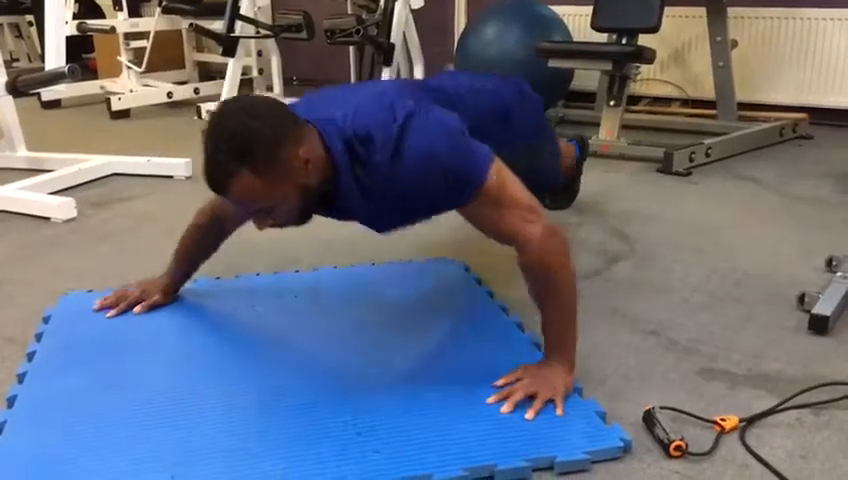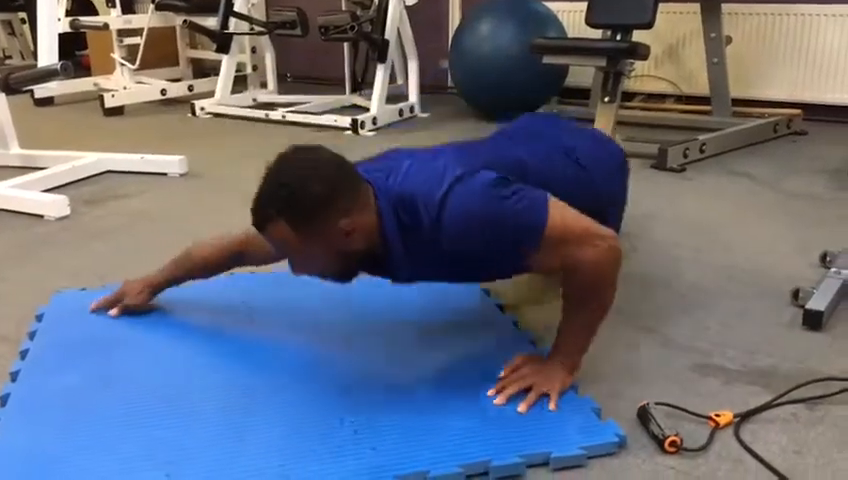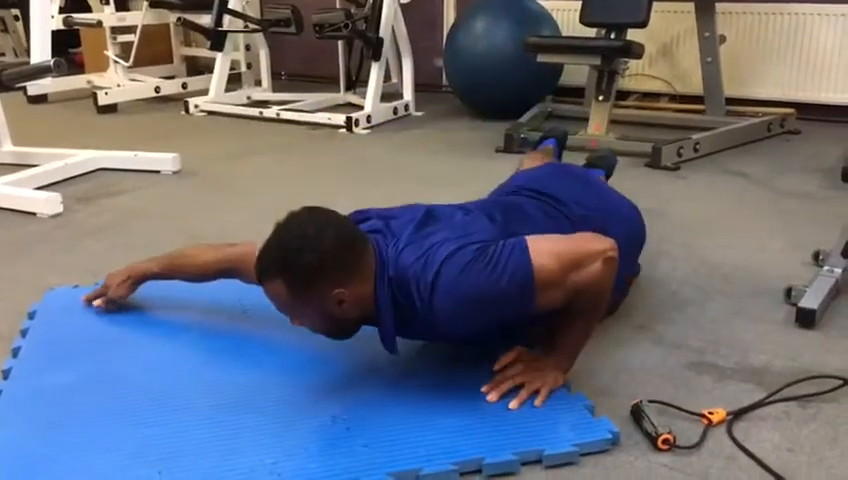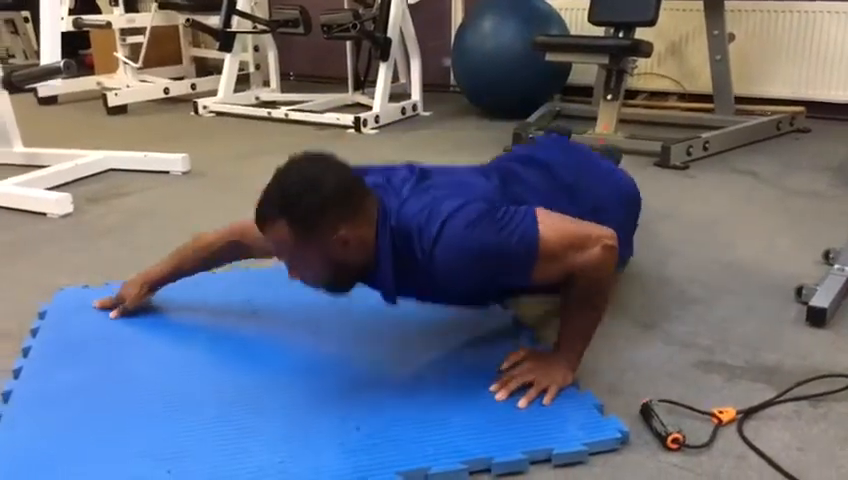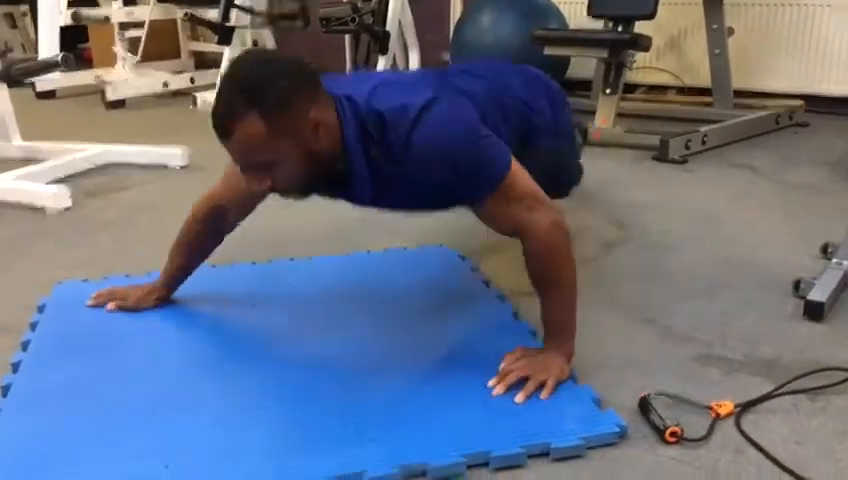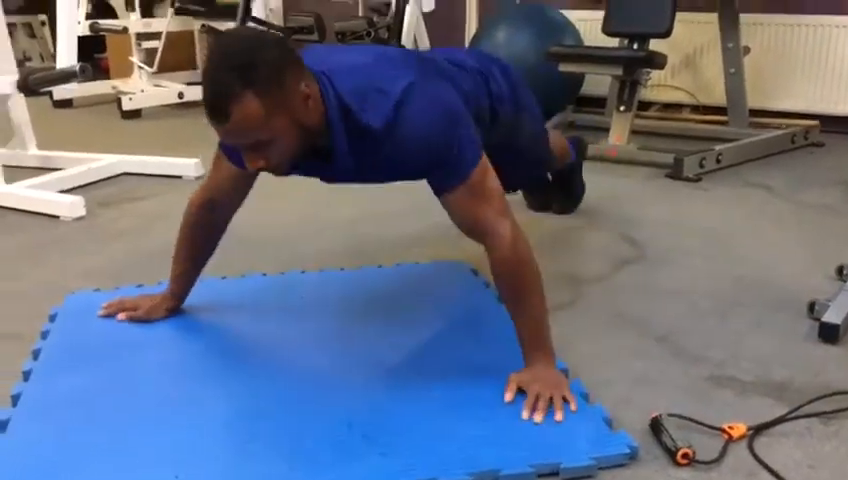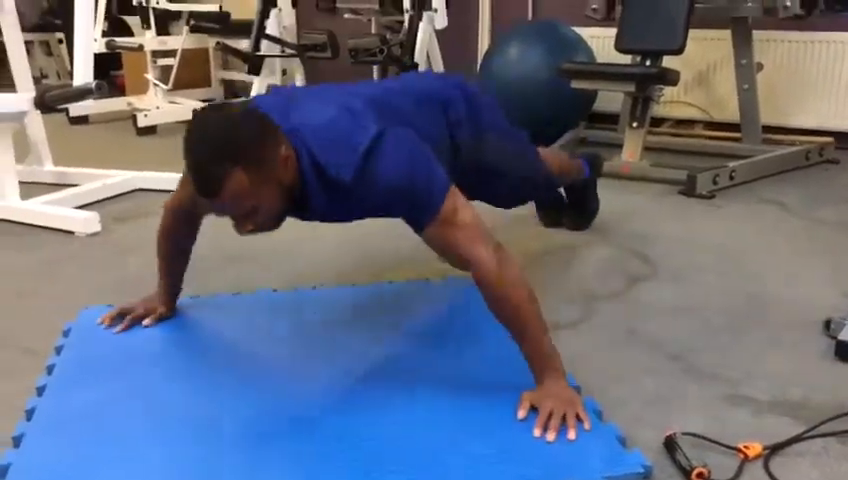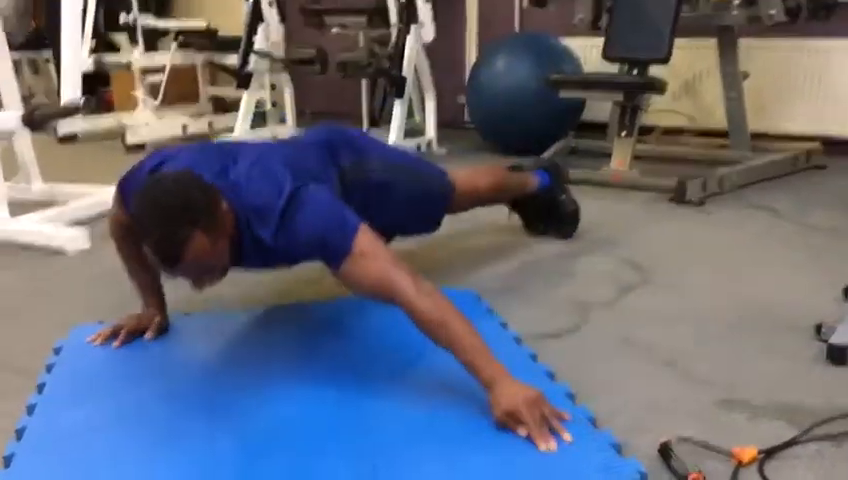
dt=0.4s
person 1, frame 1
left shoulder: (411, 150)
right shoulder: (277, 157)
left elbow: (537, 233)
right elbow: (217, 214)
left wrist: (559, 363)
right wrist: (169, 282)
left hip: (502, 116)
right hip: (447, 105)
left knee: (549, 174)
left ankle: (571, 154)
person 1, frame 2
left shoulder: (458, 218)
right shoulder: (351, 204)
left elbow: (602, 247)
right elbow: (240, 243)
left wrist: (562, 362)
right wrist: (154, 282)
left hip: (583, 166)
right hip: (516, 148)
person 1, frame 3
left shoulder: (450, 293)
right shoulder: (354, 243)
left elbow: (598, 256)
right elbow: (234, 254)
left wrist: (555, 360)
right wrist: (139, 270)
left hip: (600, 224)
right hip: (525, 206)
left ankle: (592, 170)
right ankle: (547, 147)
person 1, frame 4
left shoulder: (453, 241)
right shoulder: (353, 203)
left elbow: (600, 247)
right elbow: (238, 236)
left wrist: (563, 359)
right wrist: (149, 282)
left hip: (596, 195)
right hip: (527, 170)
person 1, frame 5
left shoulder: (427, 134)
right shoulder: (271, 127)
left elbow: (544, 224)
right elbow: (219, 208)
left wrist: (557, 349)
right wrist: (161, 288)
left hip: (525, 109)
right hip: (464, 92)
left knee: (552, 176)
left ankle: (570, 151)
person 1, frame 6
left shoulder: (408, 116)
right shoulder: (257, 106)
left elbow: (499, 234)
right elbow: (212, 204)
left wrist: (540, 360)
right wrist: (171, 296)
left hip: (489, 97)
right hip: (435, 81)
left knee: (532, 167)
left ankle: (569, 156)
right ankle: (560, 156)
person 1, frame 7
left shoulder: (369, 164)
right shoulder: (232, 152)
left elbow: (486, 259)
right elbow: (180, 210)
left wrist: (551, 376)
right wrist: (166, 293)
left hip: (451, 116)
right hip: (391, 109)
left knee: (524, 178)
left ankle: (579, 172)
person 1, frame 8
left shoulder: (289, 216)
right shoulder: (148, 184)
left elbow: (407, 288)
right elbow: (121, 225)
left wrist: (500, 382)
right wrist: (153, 304)
left hip: (345, 166)
right hip: (297, 160)
left knee: (453, 194)
left ankle: (538, 184)
